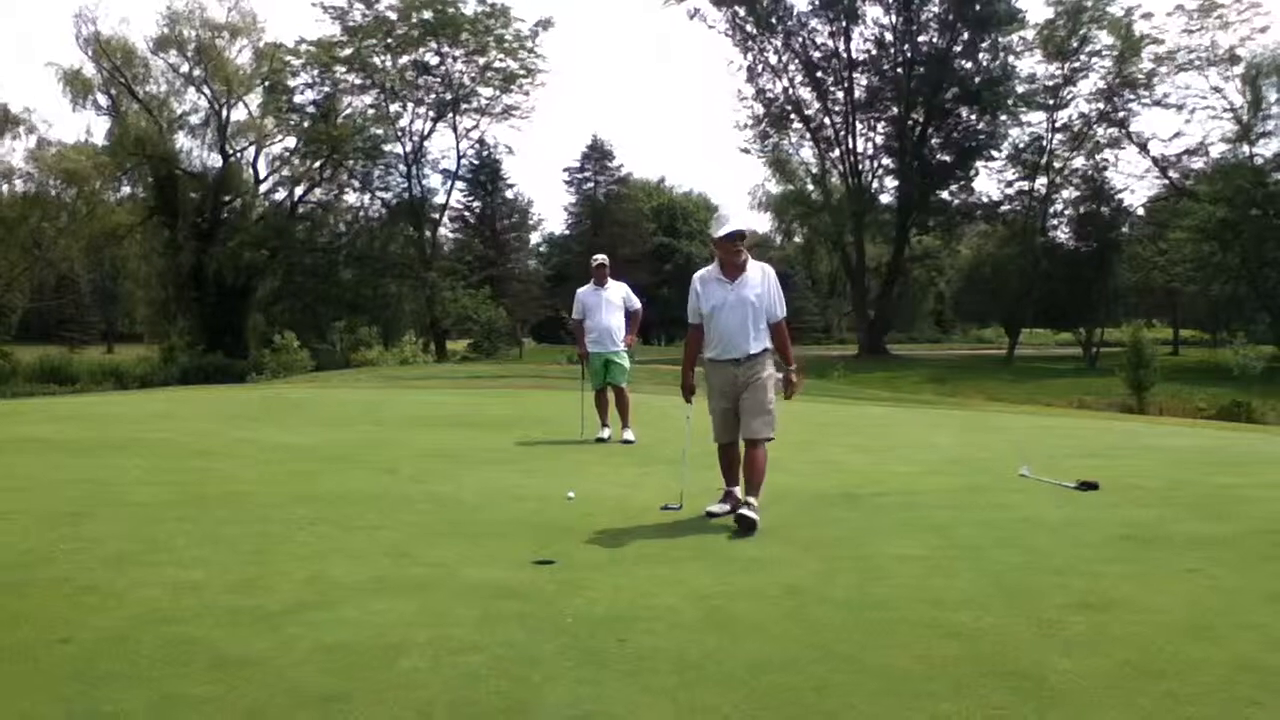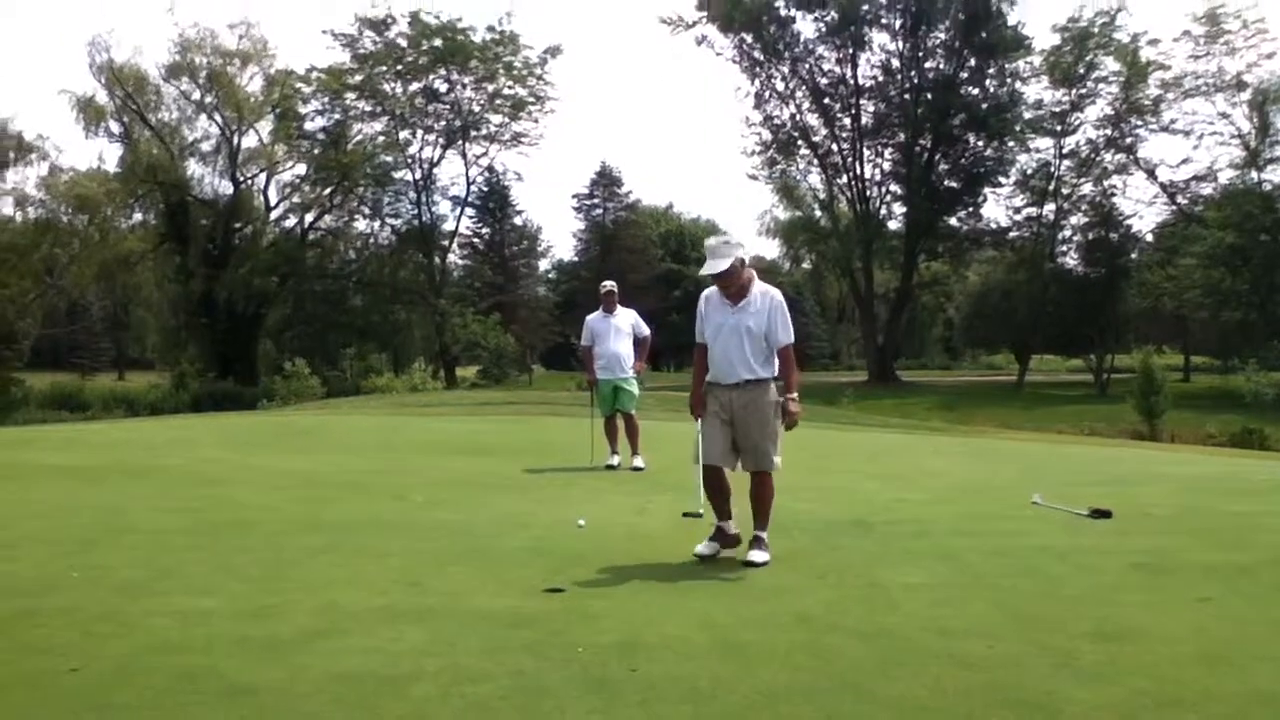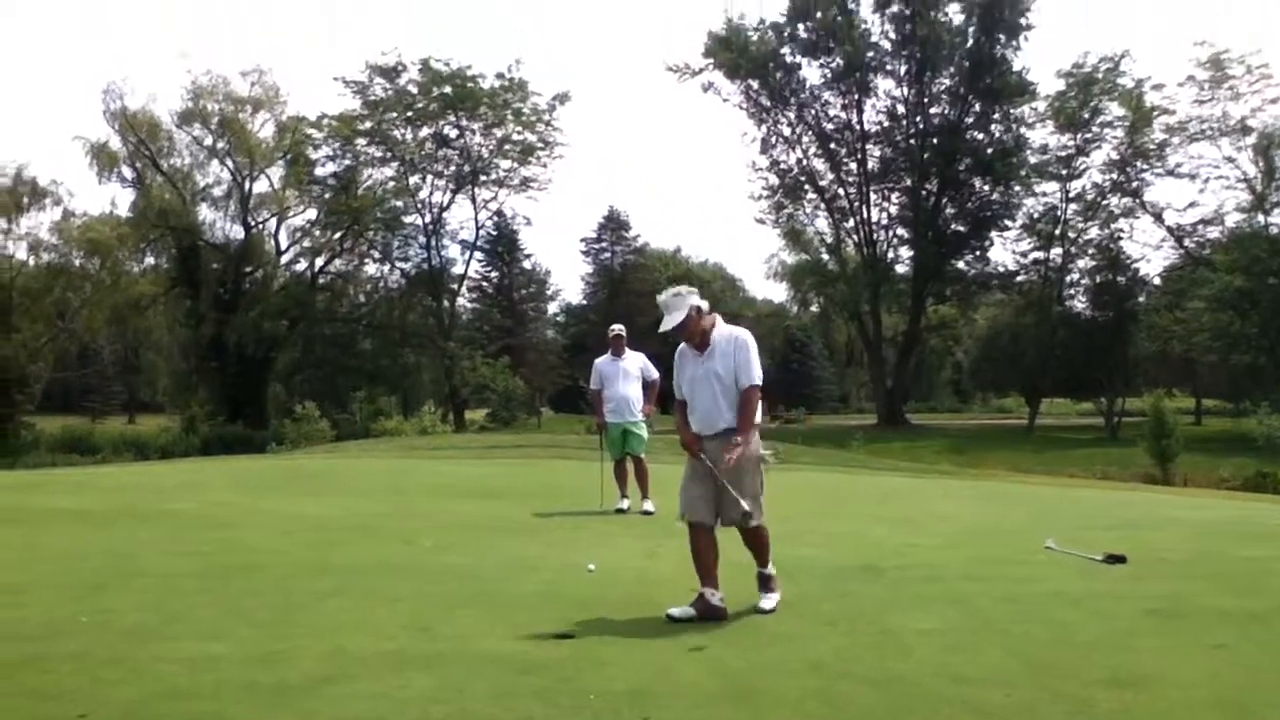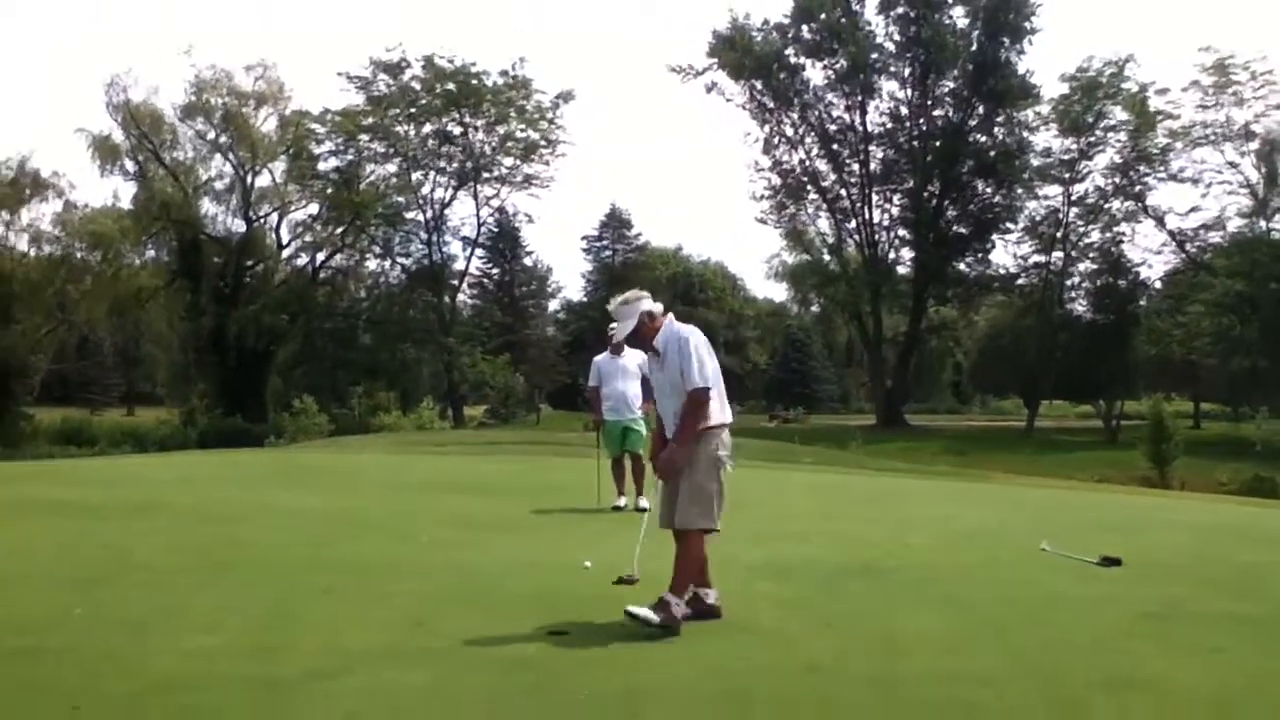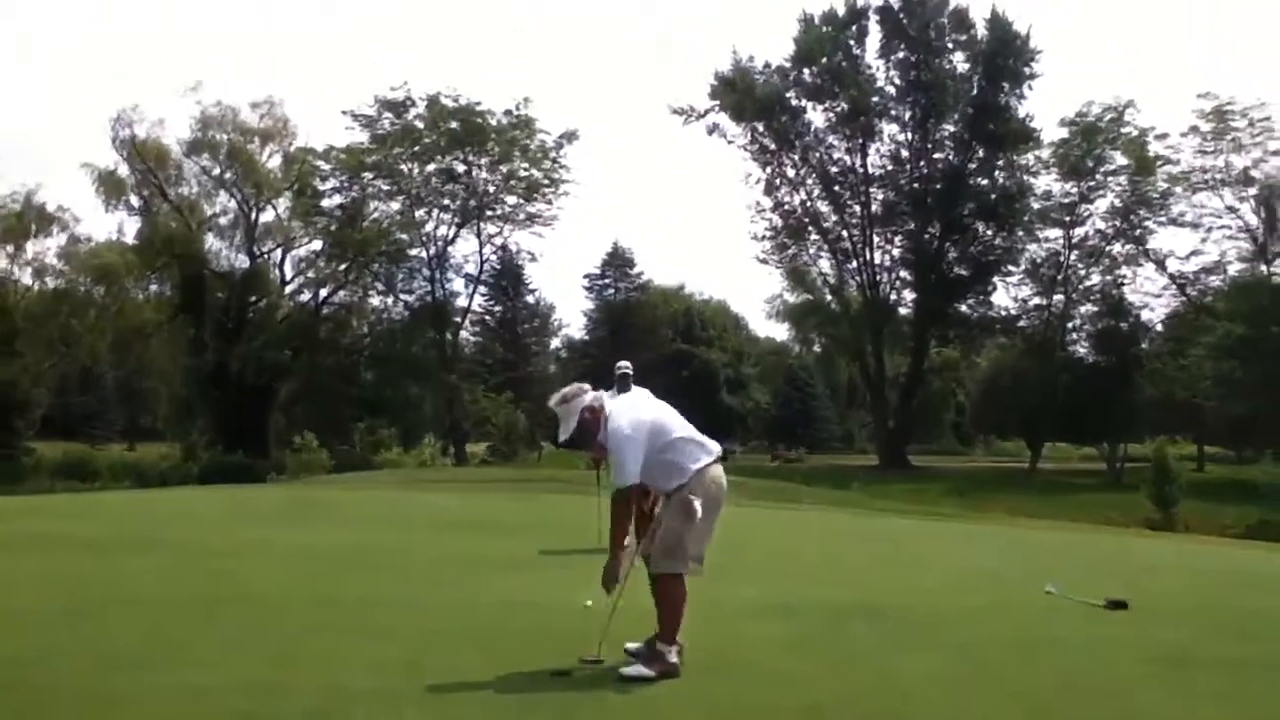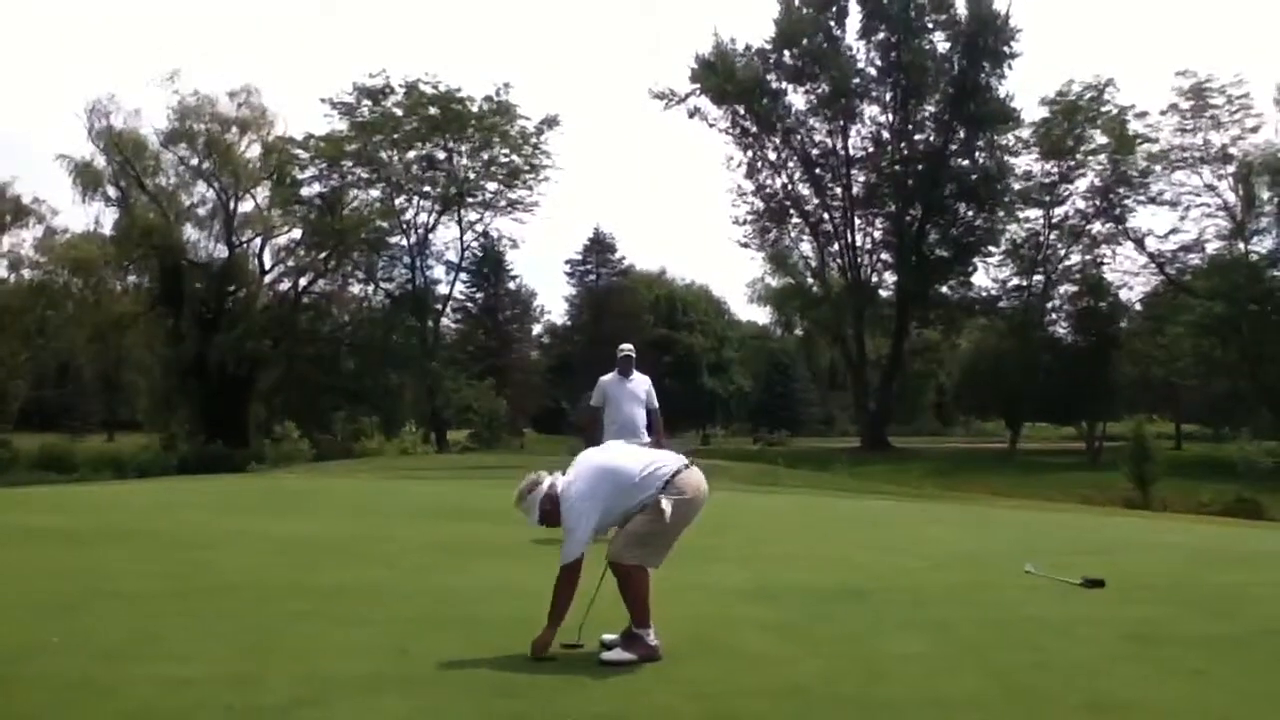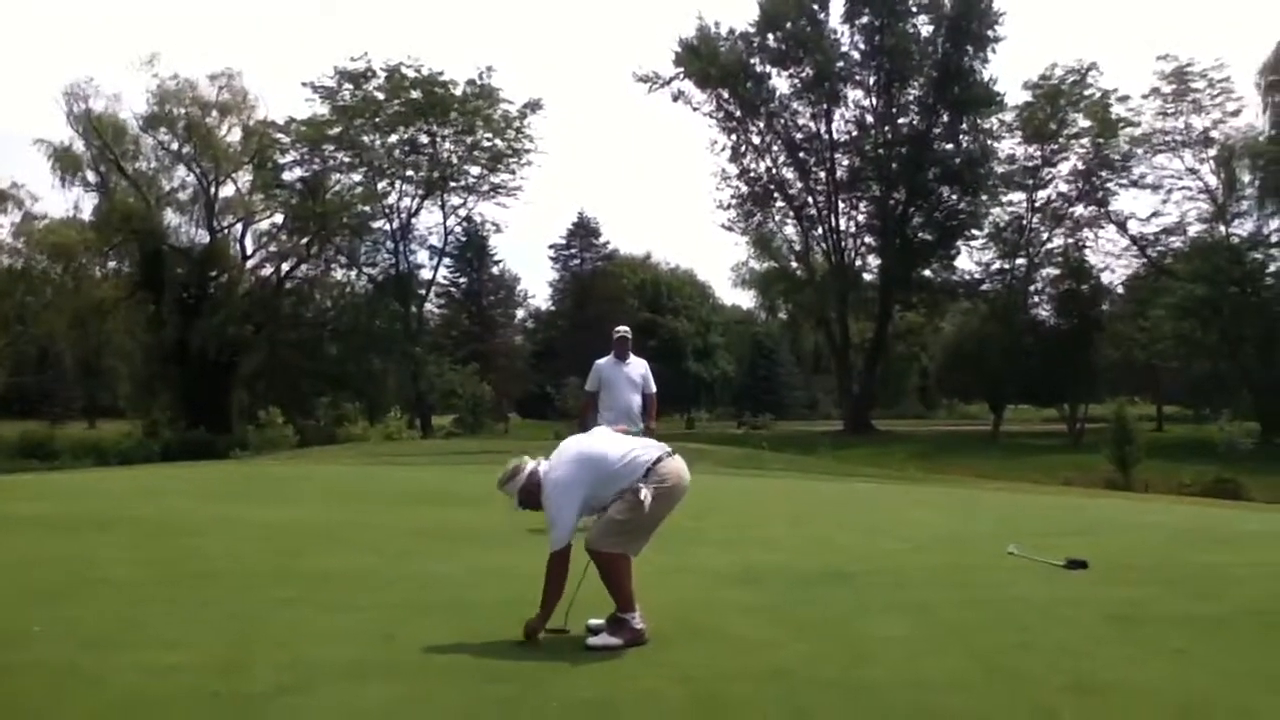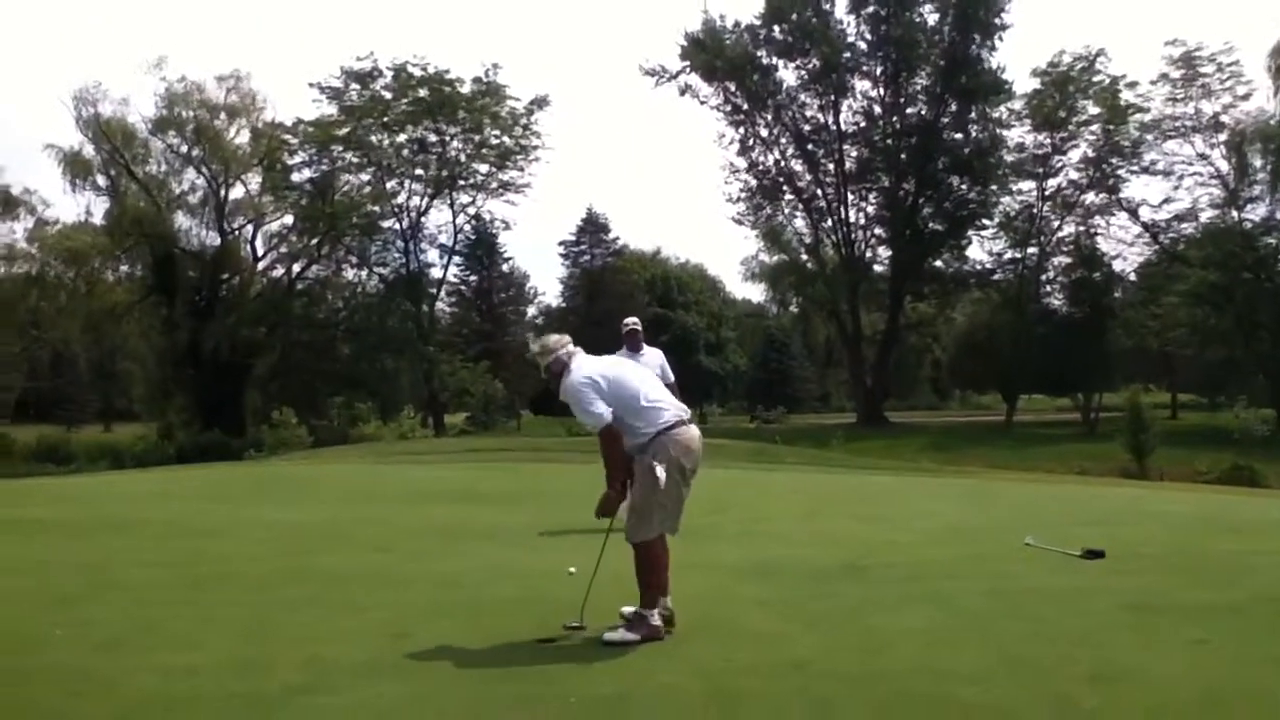
dt=0.4s
person 1, frame 1
left shoulder: (765, 275)
right shoulder: (701, 281)
left elbow: (778, 324)
right elbow: (696, 330)
left wrist: (790, 367)
right wrist: (687, 373)
left hip: (757, 366)
right hip: (718, 368)
left knee: (755, 436)
right knee: (726, 438)
left ankle: (750, 505)
right ankle: (732, 492)
person 1, frame 2
left shoulder: (769, 298)
right shoulder: (707, 299)
left elbow: (785, 350)
left wrist: (791, 396)
right wrist: (697, 389)
left hip: (756, 393)
right hip: (717, 394)
left knee: (761, 469)
right knee: (711, 466)
left ankle: (760, 538)
right ankle: (725, 529)
person 1, frame 3
left shoulder: (738, 339)
right shoulder: (682, 353)
left elbow: (751, 392)
left wrist: (738, 442)
right wrist: (685, 431)
left hip: (738, 442)
right hip: (702, 446)
left knee: (747, 517)
right knee: (698, 521)
left ankle: (766, 574)
right ankle: (710, 597)
person 1, frame 4
left shoulder: (684, 338)
right shoulder: (656, 351)
left elbow: (698, 397)
left wrist: (675, 447)
right wrist: (660, 446)
left hip: (705, 439)
right hip: (682, 441)
left knee: (692, 523)
right knee: (682, 523)
left ankle: (672, 605)
right ankle: (704, 598)
person 1, frame 5
left shoulder: (620, 428)
right shoulder: (621, 406)
left elbow: (625, 497)
left wrist: (614, 555)
right wrist: (647, 505)
left hip: (700, 482)
right hip: (688, 481)
left knee: (667, 565)
right knee: (654, 557)
left ankle: (666, 654)
right ankle: (666, 640)
person 1, frame 6
left shoulder: (574, 504)
right shoulder: (581, 466)
left elbow: (569, 574)
right elbow: (633, 445)
left wrist: (548, 631)
left hip: (680, 489)
right hip: (686, 478)
left knee: (622, 558)
right knee: (630, 555)
left ankle: (645, 640)
right ankle: (639, 631)
person 1, frame 7
left shoulder: (555, 488)
right shoulder: (564, 452)
left elbow: (559, 558)
right elbow: (621, 430)
left wrist: (541, 618)
left hip: (660, 478)
right hip: (671, 466)
left knee: (601, 545)
right knee: (615, 542)
left ankle: (630, 624)
right ankle: (625, 615)
person 1, frame 8
left shoulder: (576, 382)
right shoulder: (606, 363)
left elbow: (611, 436)
left wrist: (614, 491)
right wrist: (627, 474)
left hip: (664, 443)
right hip: (684, 435)
left knee: (643, 534)
right knee: (653, 532)
left ankle: (648, 619)
right ankle: (660, 606)
